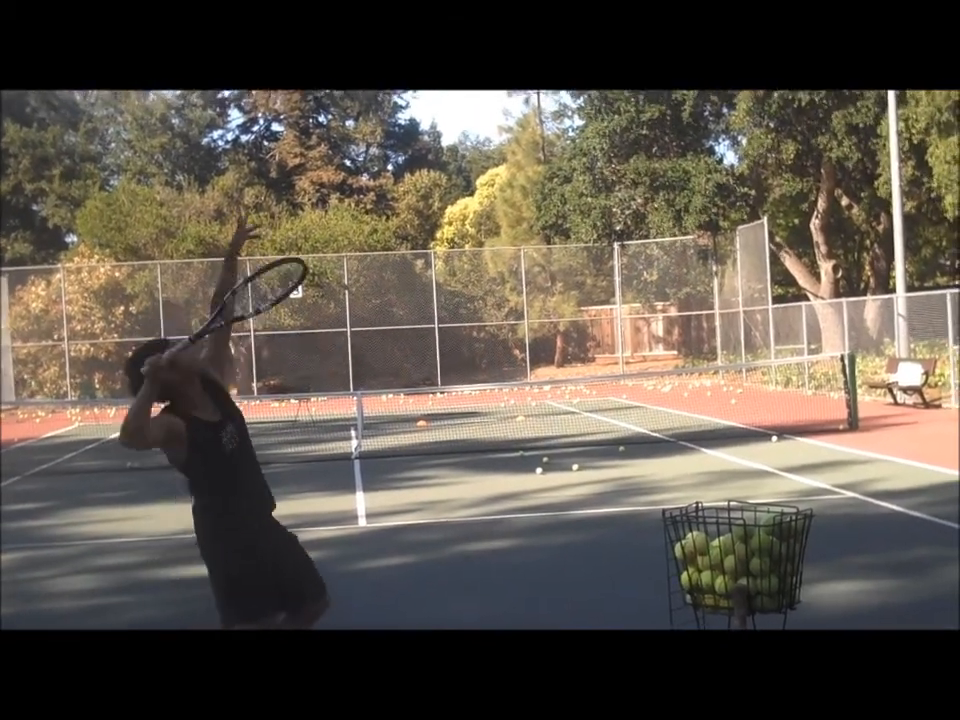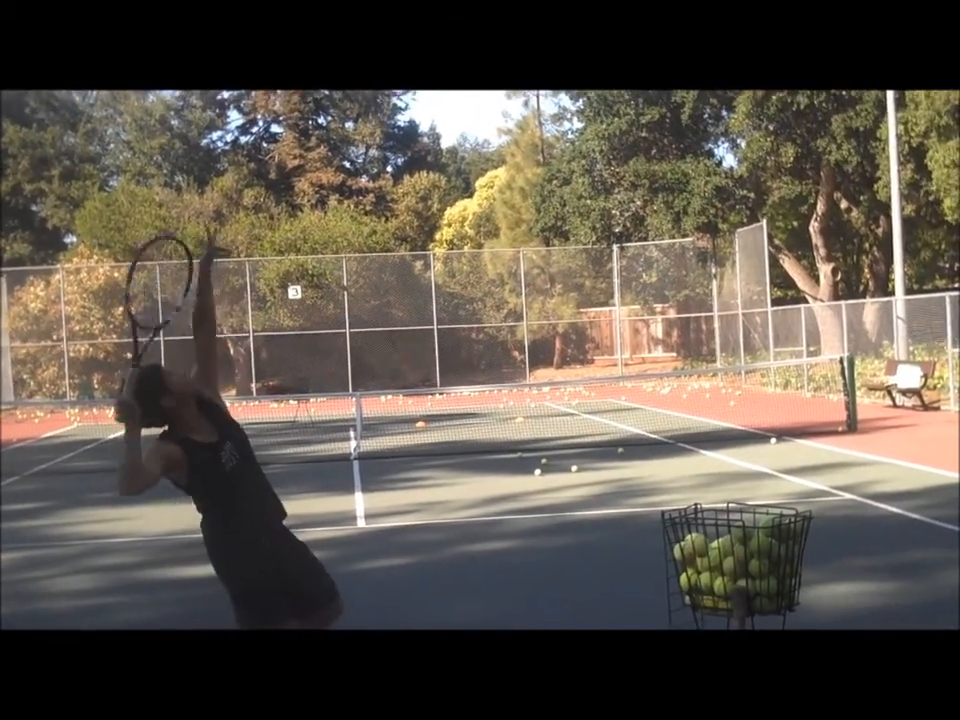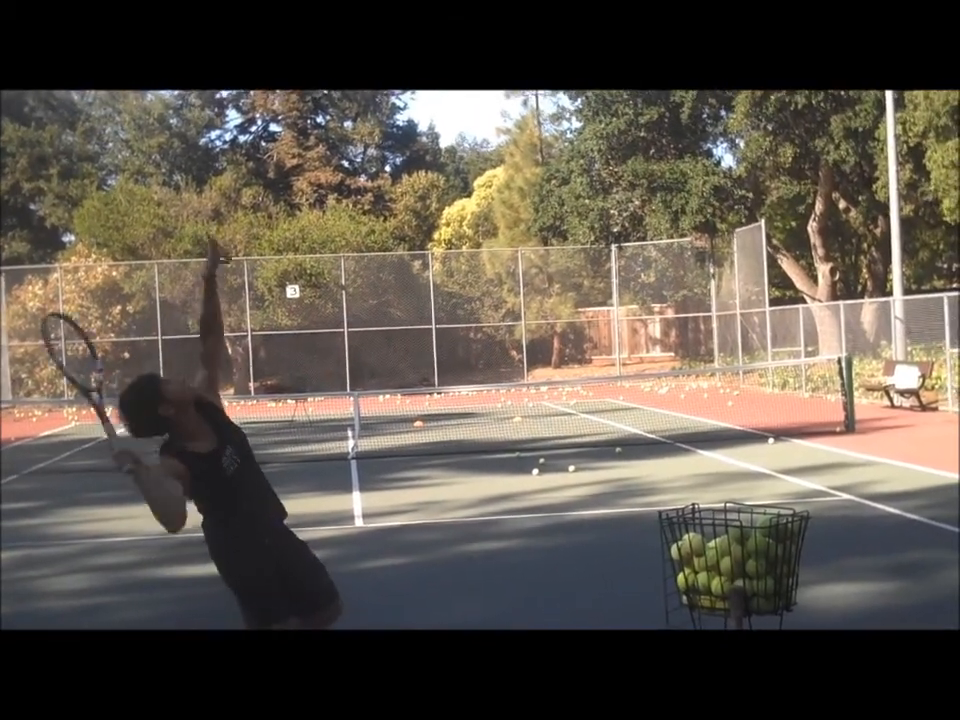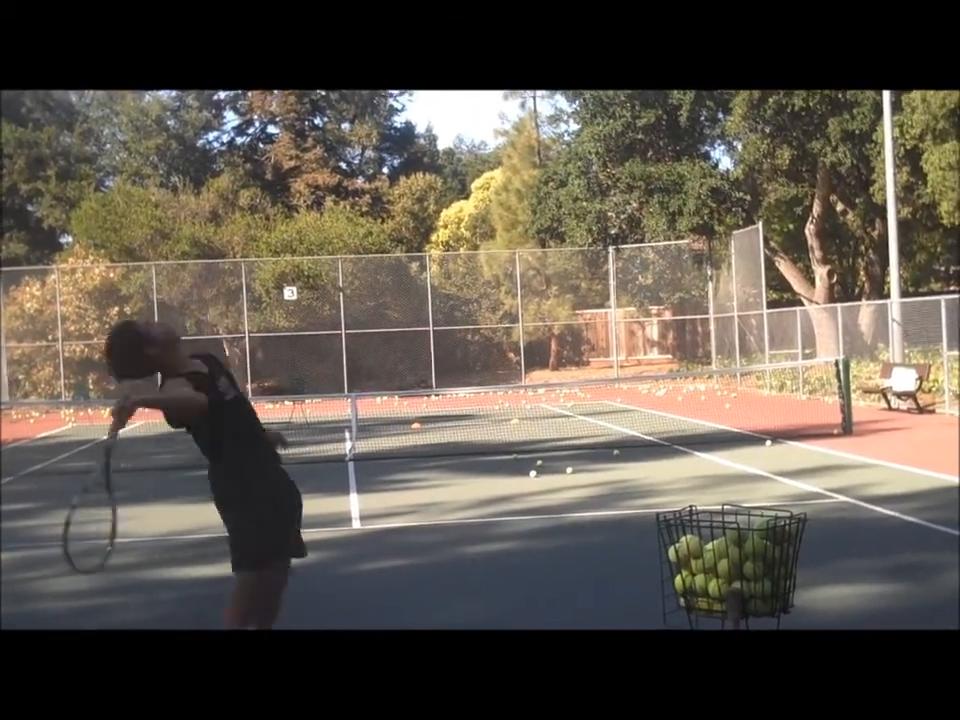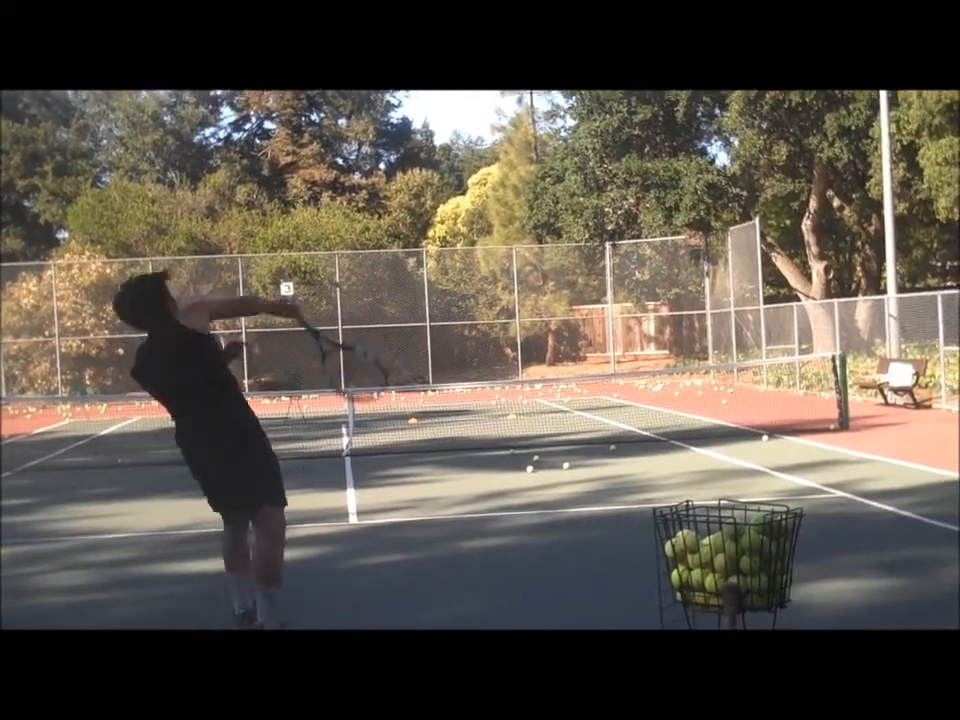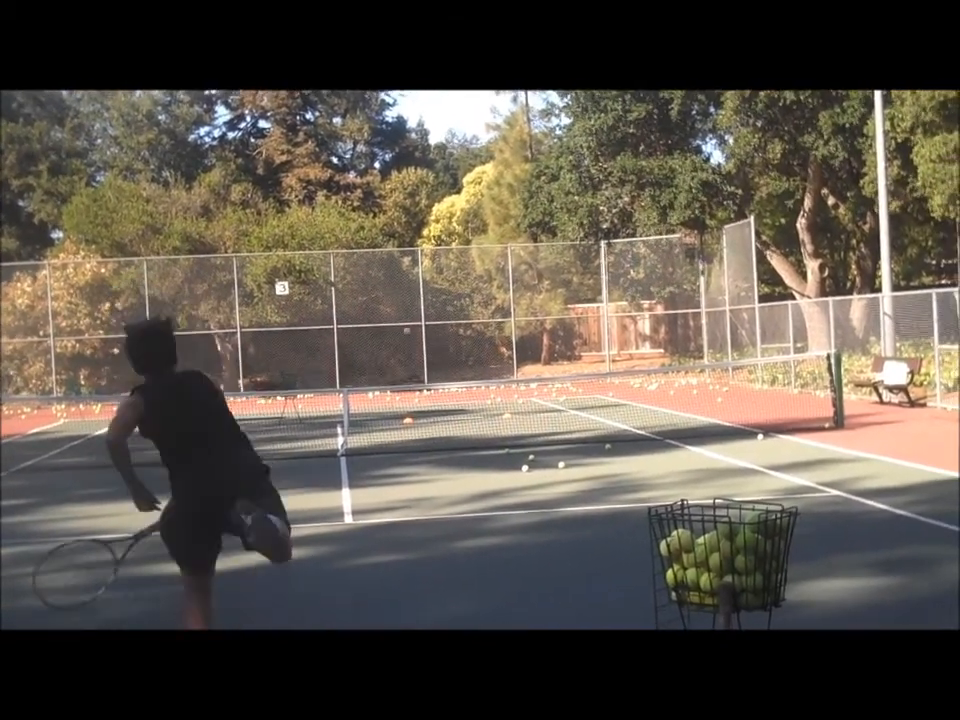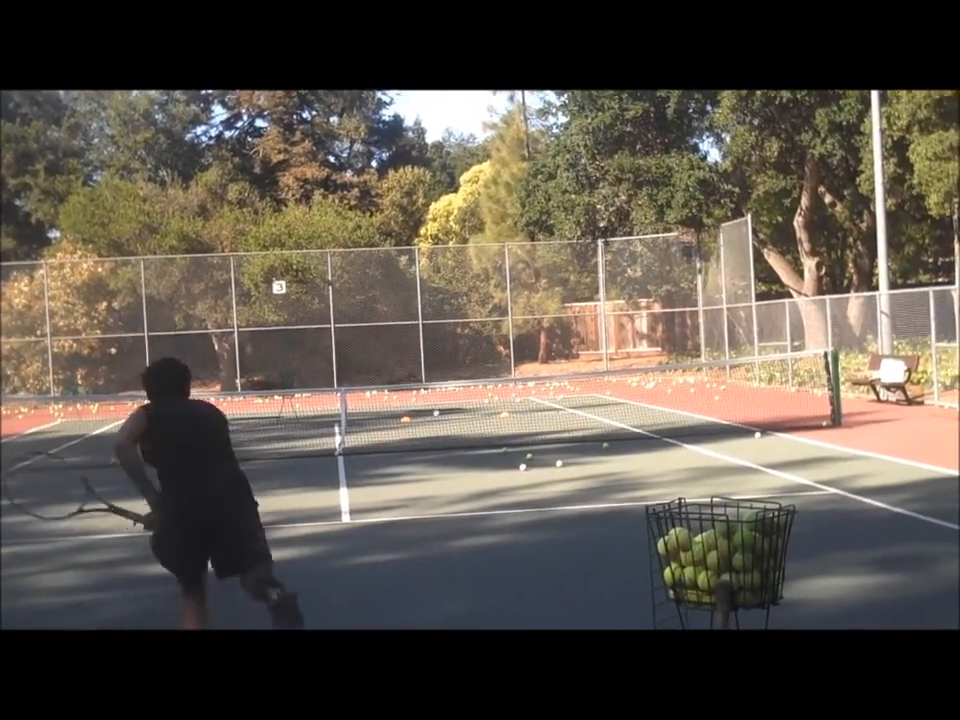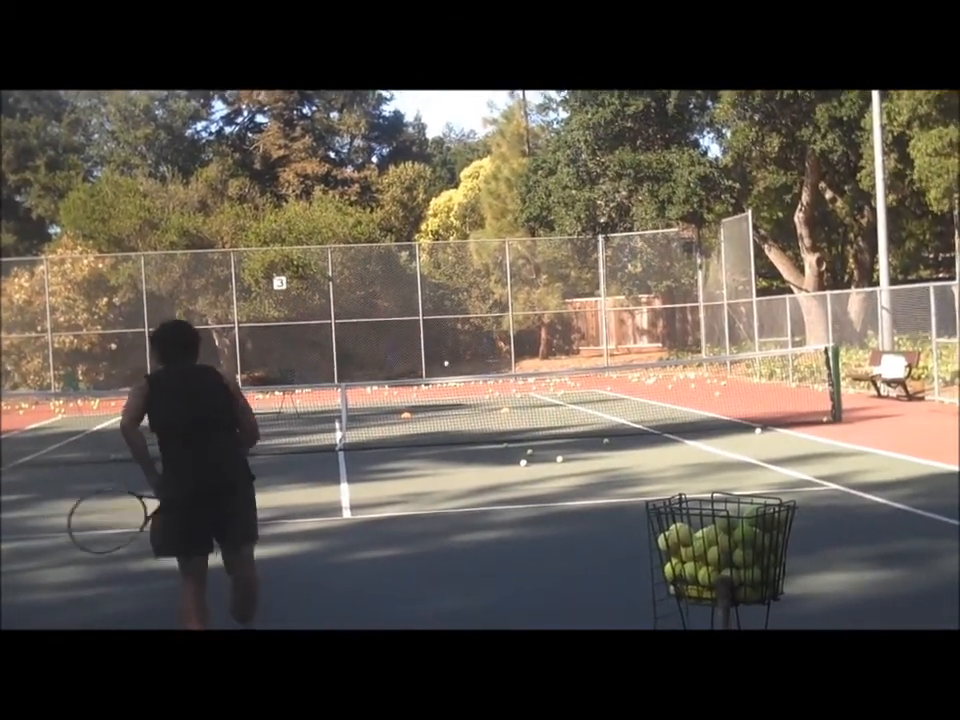
dt=0.2s
person 1, frame 1
left shoulder: (212, 380)
right shoulder: (173, 426)
left elbow: (223, 314)
right elbow: (132, 437)
left wrist: (233, 251)
right wrist: (149, 385)
left hip: (261, 524)
right hip: (224, 534)
left knee: (312, 602)
right knee: (255, 620)
person 1, frame 2
left shoulder: (206, 399)
right shoulder: (170, 452)
left elbow: (205, 331)
right elbow: (130, 485)
left wrist: (204, 270)
right wrist: (131, 426)
left hip: (270, 533)
right hip: (235, 545)
left knee: (326, 608)
person 1, frame 3
left shoulder: (205, 404)
right shoulder: (171, 463)
left elbow: (211, 338)
right elbow: (174, 519)
left wrist: (210, 279)
right wrist: (140, 475)
left hip: (273, 534)
right hip: (241, 550)
left knee: (325, 609)
right knee: (270, 626)
person 1, frame 4
left shoulder: (200, 361)
right shoulder: (174, 387)
right elbow: (196, 402)
left wrist: (264, 434)
right wrist: (139, 399)
left hip: (262, 479)
right hip: (241, 486)
left knee: (274, 575)
right knee: (252, 586)
person 1, frame 5
left shoulder: (142, 362)
right shoulder: (192, 317)
right elbow: (240, 304)
right wrist: (281, 307)
left hip: (199, 448)
right hip: (239, 436)
left knee: (234, 522)
right knee: (270, 521)
left ankle: (243, 604)
right ankle: (266, 620)
person 1, frame 6
left shoulder: (139, 398)
right shoulder: (204, 381)
left elbow: (114, 440)
left wrist: (140, 492)
left hip: (193, 490)
right hip: (243, 473)
left knee: (196, 583)
right knee: (278, 548)
right ankle: (257, 523)
person 1, frame 7
left shoulder: (146, 416)
right shoulder: (212, 412)
left elbow: (122, 446)
left wrist: (153, 497)
left hip: (180, 508)
right hip: (232, 497)
left knee: (192, 593)
right knee: (255, 576)
right ankle: (271, 592)
person 1, frame 8
left shoulder: (148, 386)
right shoulder: (221, 380)
left elbow: (128, 426)
right elbow: (250, 432)
left wrist: (154, 476)
left hip: (181, 484)
right hip: (232, 479)
left knee: (192, 573)
right knee: (241, 563)
right ankle: (245, 626)
